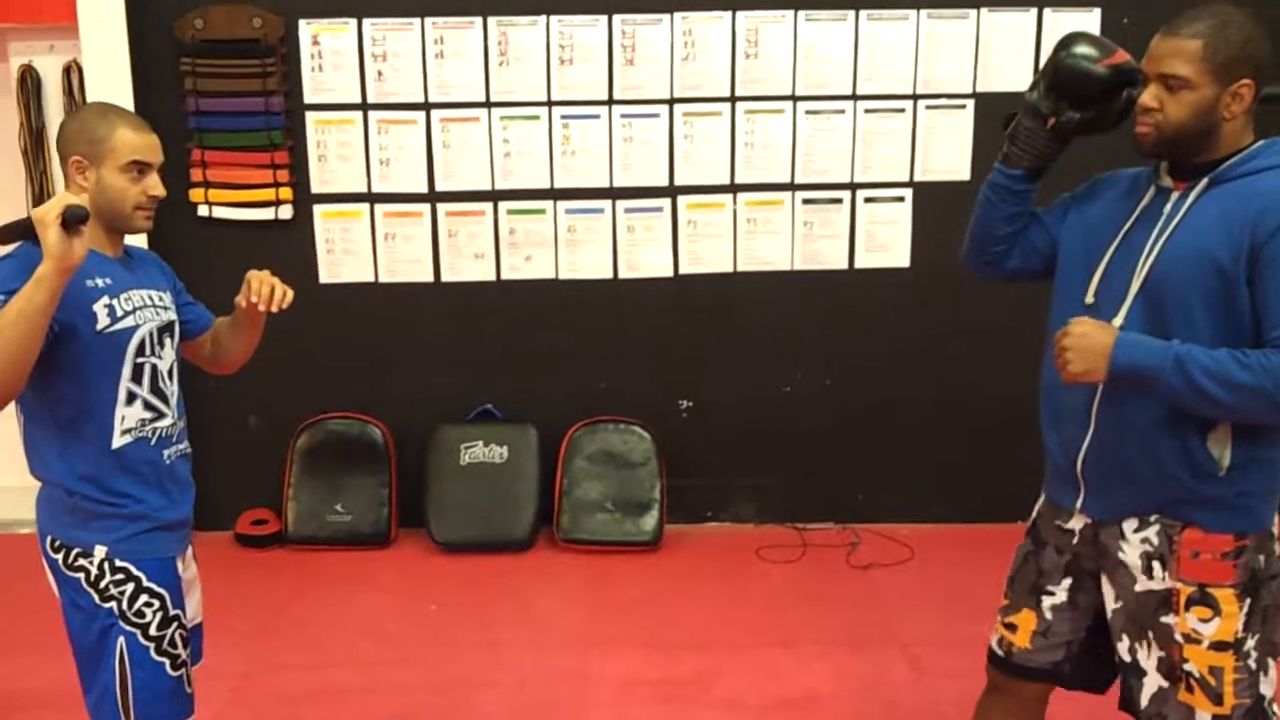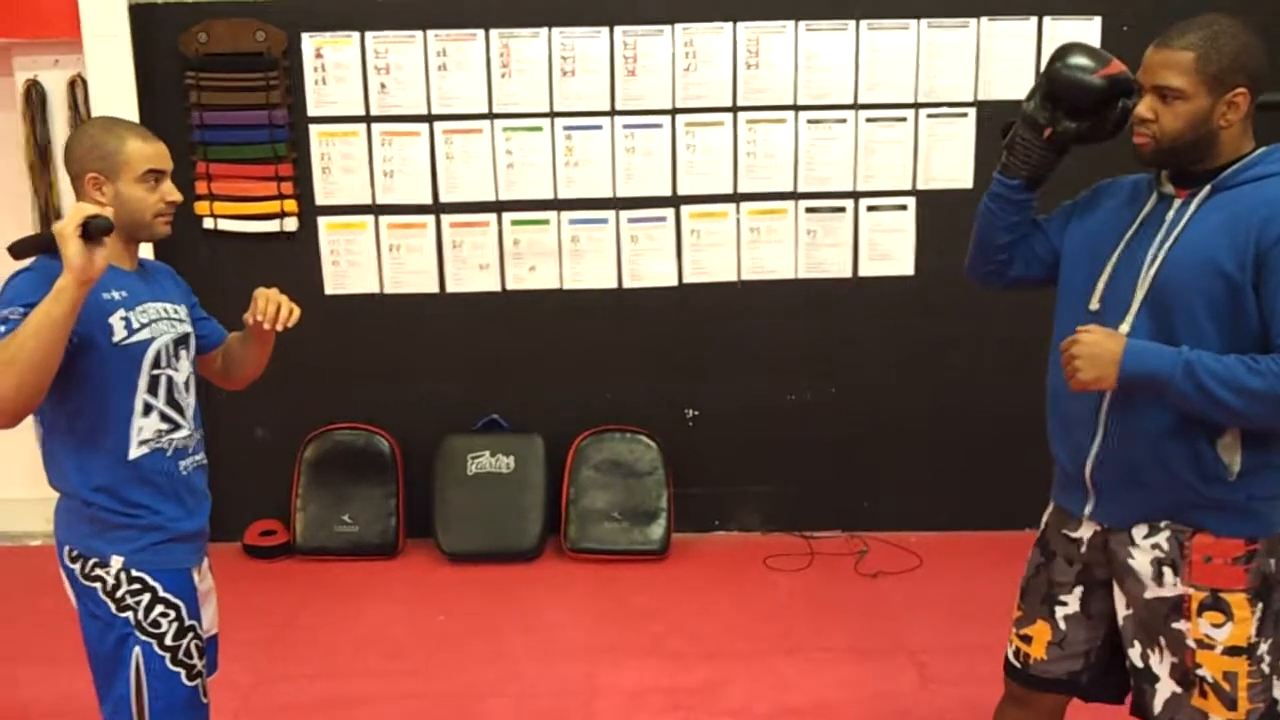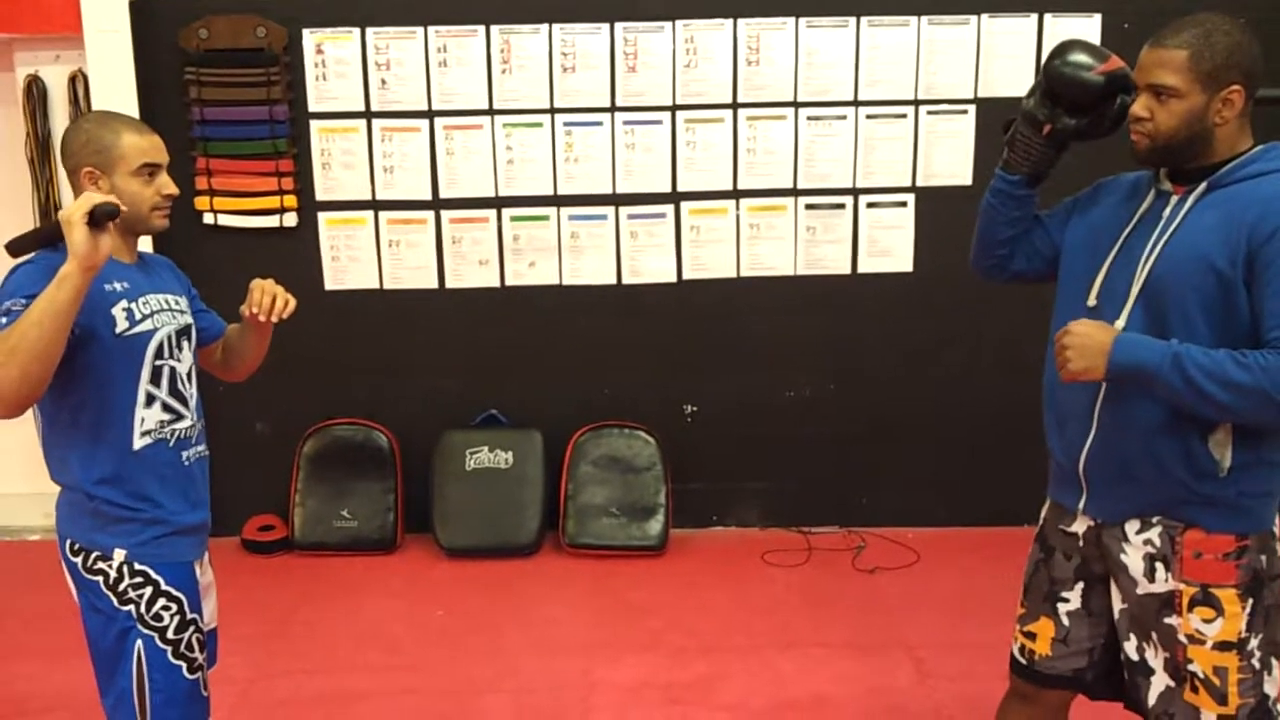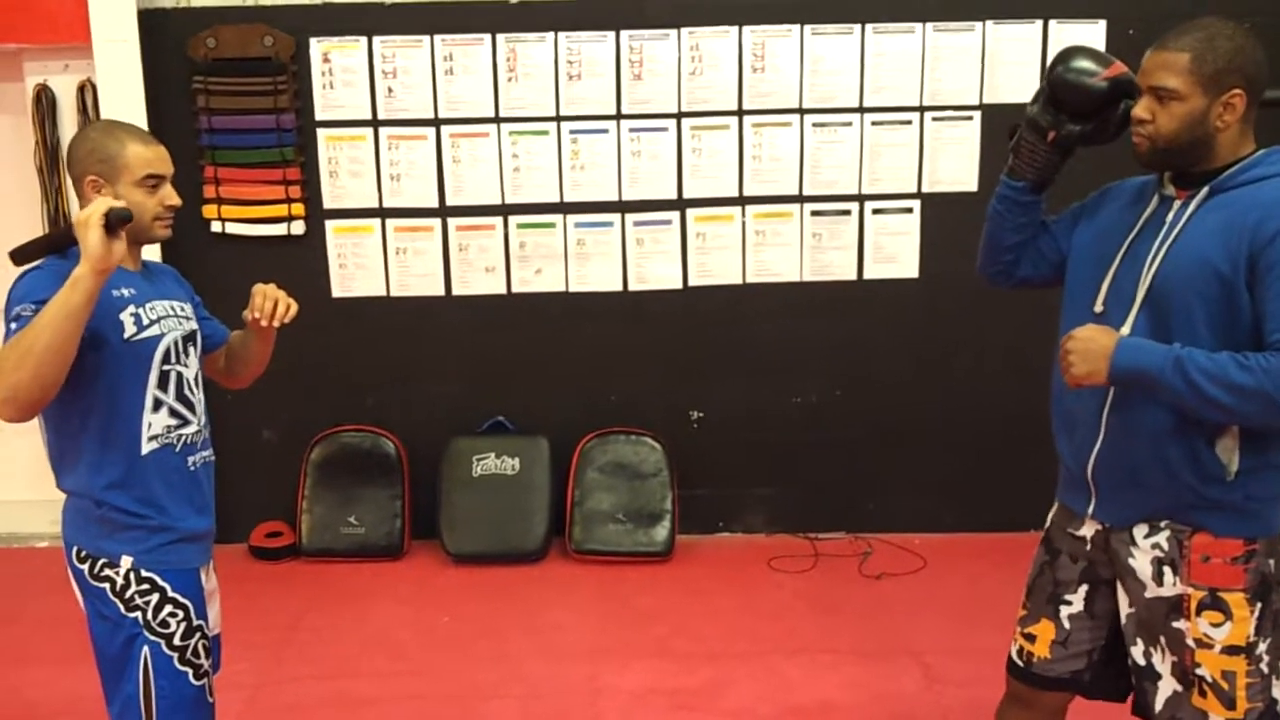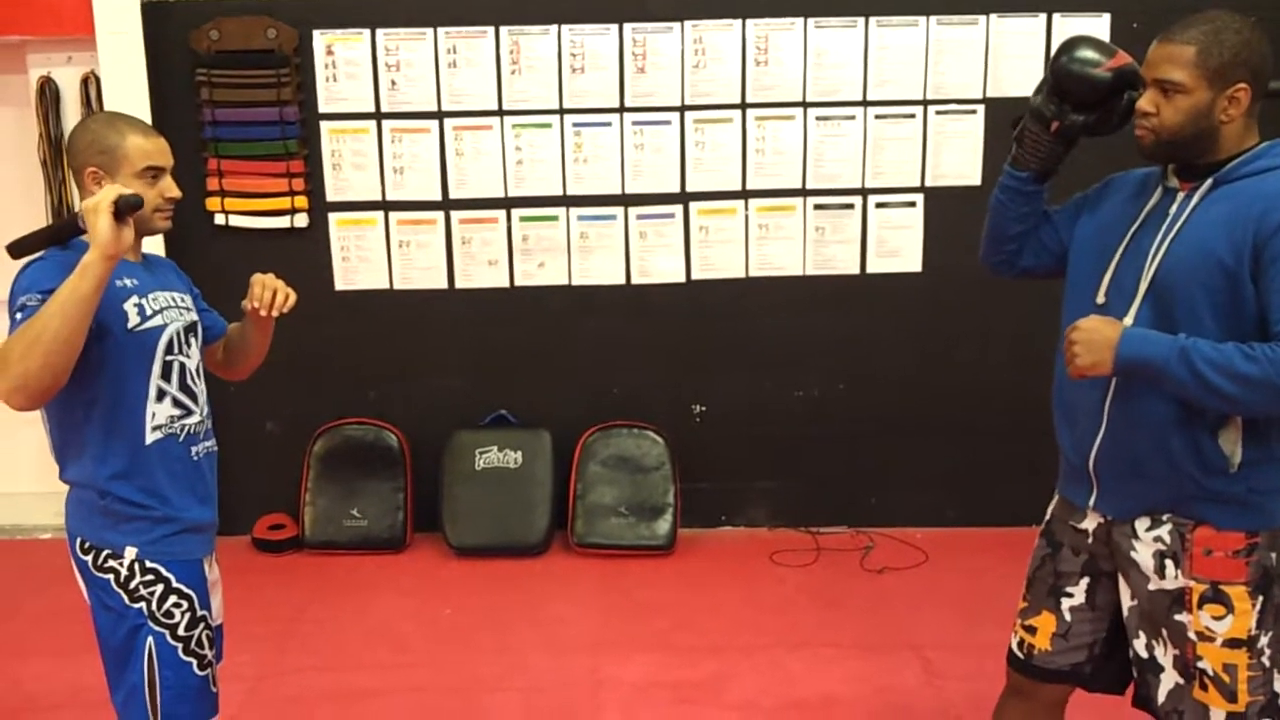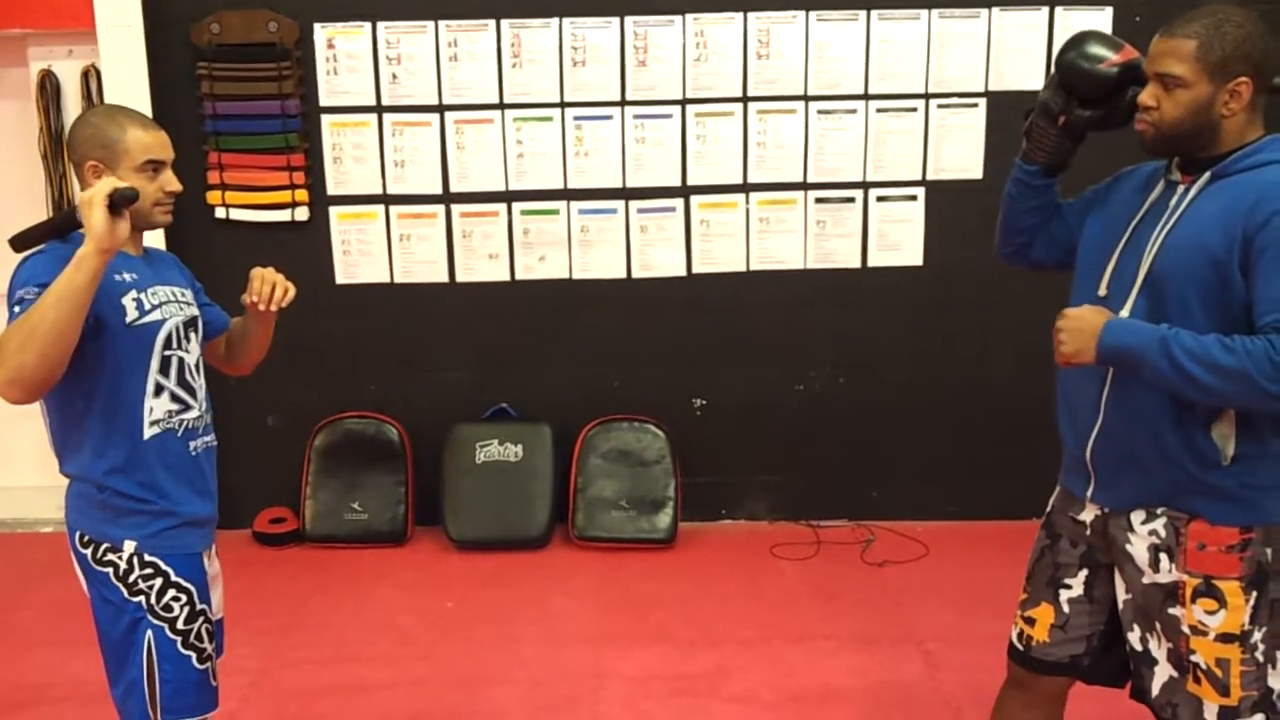
dt=0.4s
person 1, frame 1
right shoulder: (1110, 197)
right elbow: (992, 253)
left wrist: (1128, 357)
right wrist: (1030, 141)
left hip: (1197, 531)
right hip: (1073, 507)
person 1, frame 2
right shoulder: (1113, 204)
right elbow: (995, 262)
left wrist: (1138, 363)
right wrist: (1029, 150)
left hip: (1205, 537)
right hip: (1082, 515)
person 1, frame 3
right shoulder: (1113, 200)
right elbow: (998, 256)
left wrist: (1125, 355)
right wrist: (1029, 146)
left hip: (1199, 530)
right hip: (1079, 508)
person 1, frame 4
right shoulder: (1118, 205)
right elbow: (1006, 262)
left wrist: (1129, 360)
right wrist: (1034, 152)
left hip: (1205, 534)
right hip: (1087, 513)
person 1, frame 5
right shoulder: (1123, 196)
right elbow: (1009, 251)
left wrist: (1135, 351)
right wrist: (1038, 143)
left hip: (1207, 526)
right hip: (1088, 504)
person 1, frame 6
right shoulder: (1134, 189)
right elbow: (1024, 243)
left wrist: (1119, 340)
right wrist: (1046, 139)
left hip: (1203, 520)
right hip: (1089, 496)
person 2, frame 1
left shoulder: (151, 268)
left elbow: (215, 354)
left wrist: (250, 311)
right wrist: (55, 271)
left hip: (165, 525)
right hip: (103, 539)
person 2, frame 2
left shoulder: (164, 280)
left elbow: (227, 370)
left wrist: (260, 329)
right wrist: (75, 281)
left hip: (181, 536)
right hip: (120, 551)
person 2, frame 3
left shoulder: (163, 274)
left elbow: (228, 362)
left wrist: (259, 320)
right wrist: (80, 268)
left hip: (181, 529)
right hip: (122, 542)
person 2, frame 4
left shoulder: (168, 281)
right shoulder: (53, 283)
left elbow: (231, 370)
left wrist: (261, 325)
right wrist: (93, 269)
left hip: (185, 536)
right hip: (127, 549)
person 2, frame 5
left shoulder: (167, 274)
right shoulder: (56, 274)
left elbow: (230, 363)
left wrist: (260, 316)
right wrist: (101, 258)
left hip: (187, 528)
right hip: (132, 540)
person 2, frame 6
left shoulder: (169, 268)
right shoulder: (56, 267)
left elbow: (233, 357)
left wrist: (260, 310)
right wrist: (97, 250)
left hip: (187, 521)
right hip: (131, 533)
